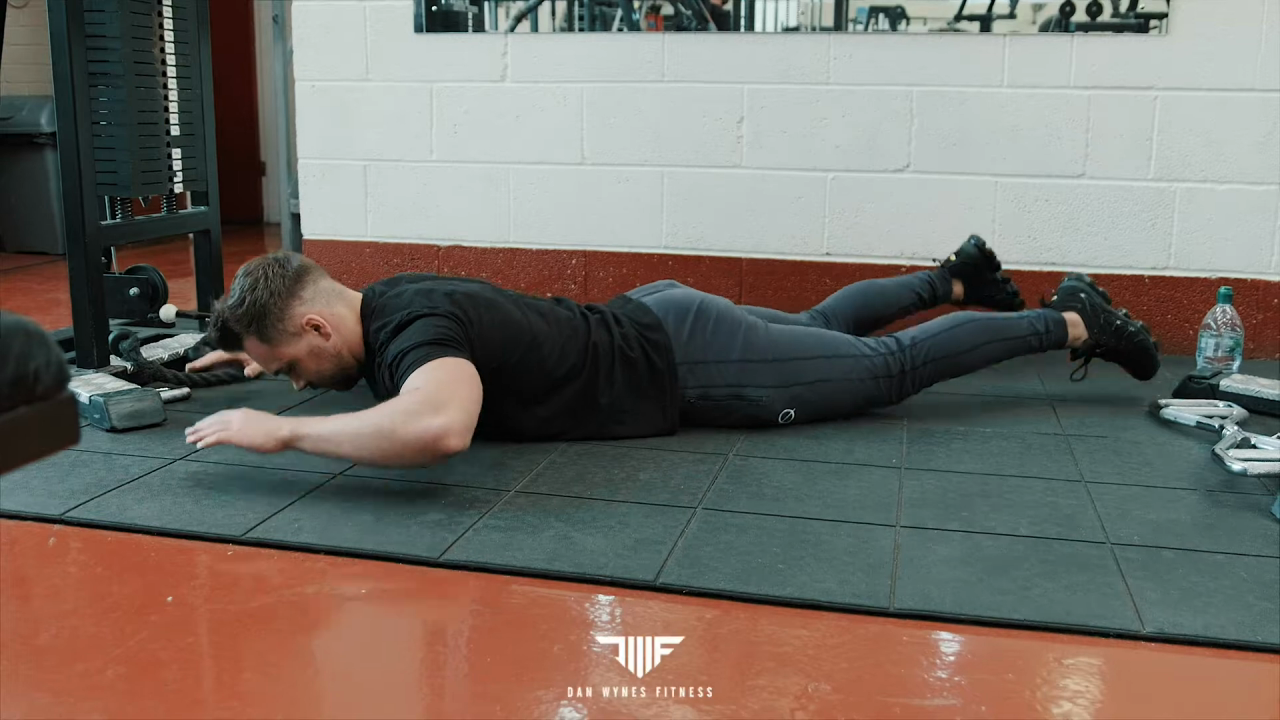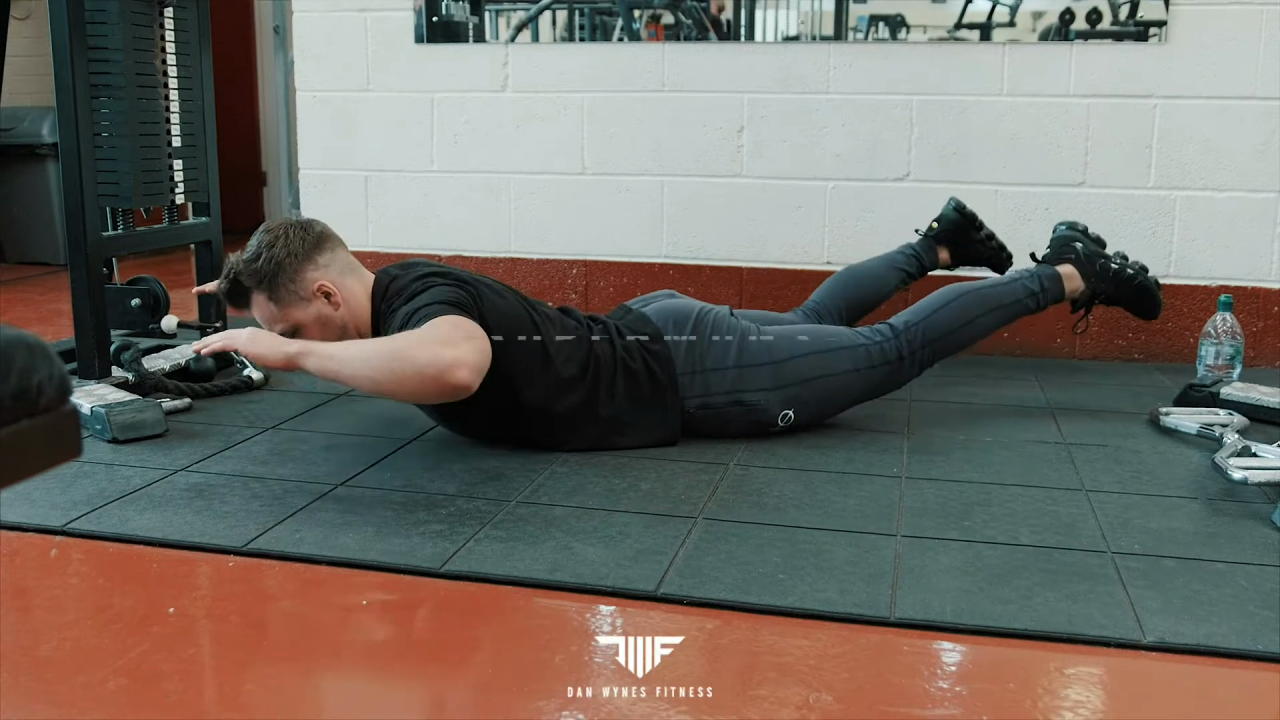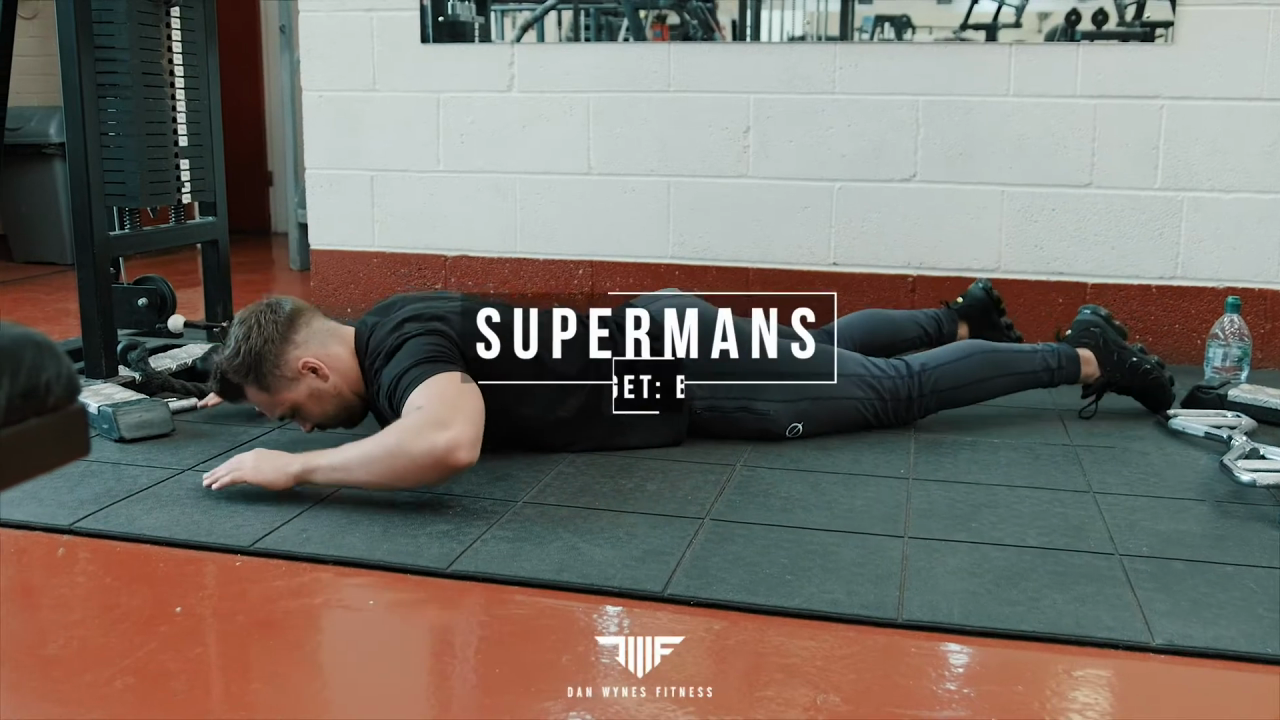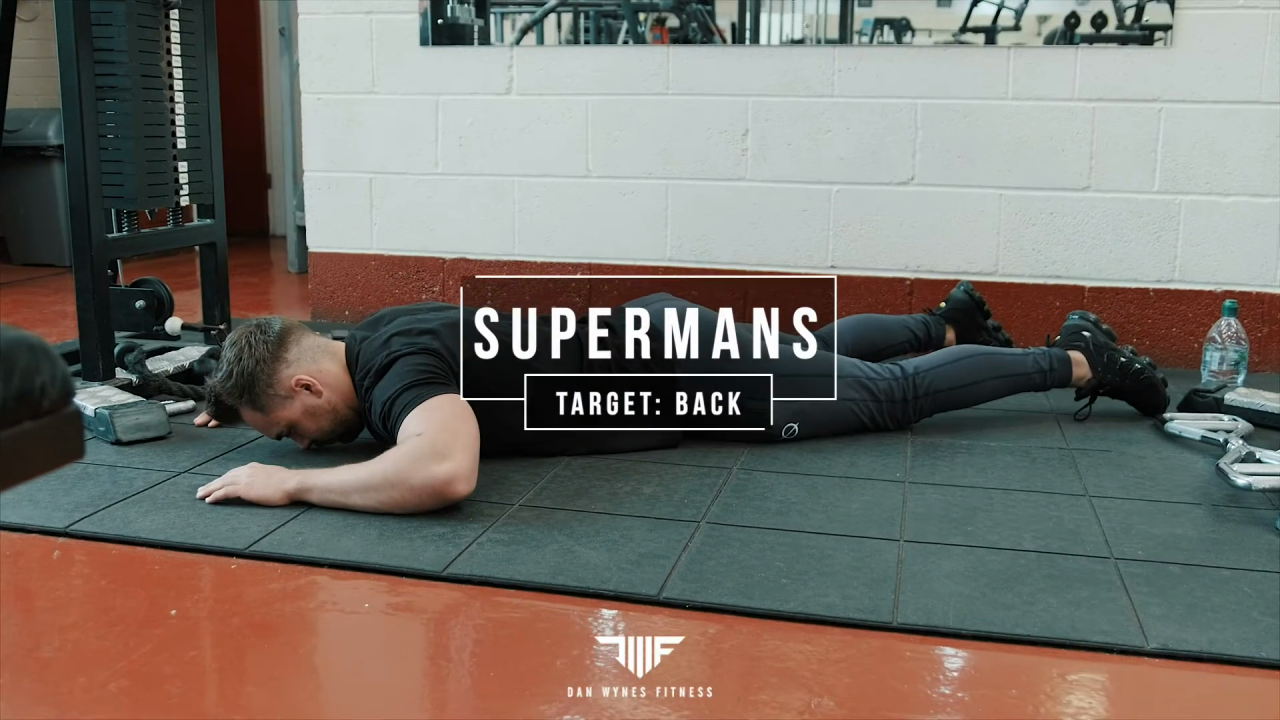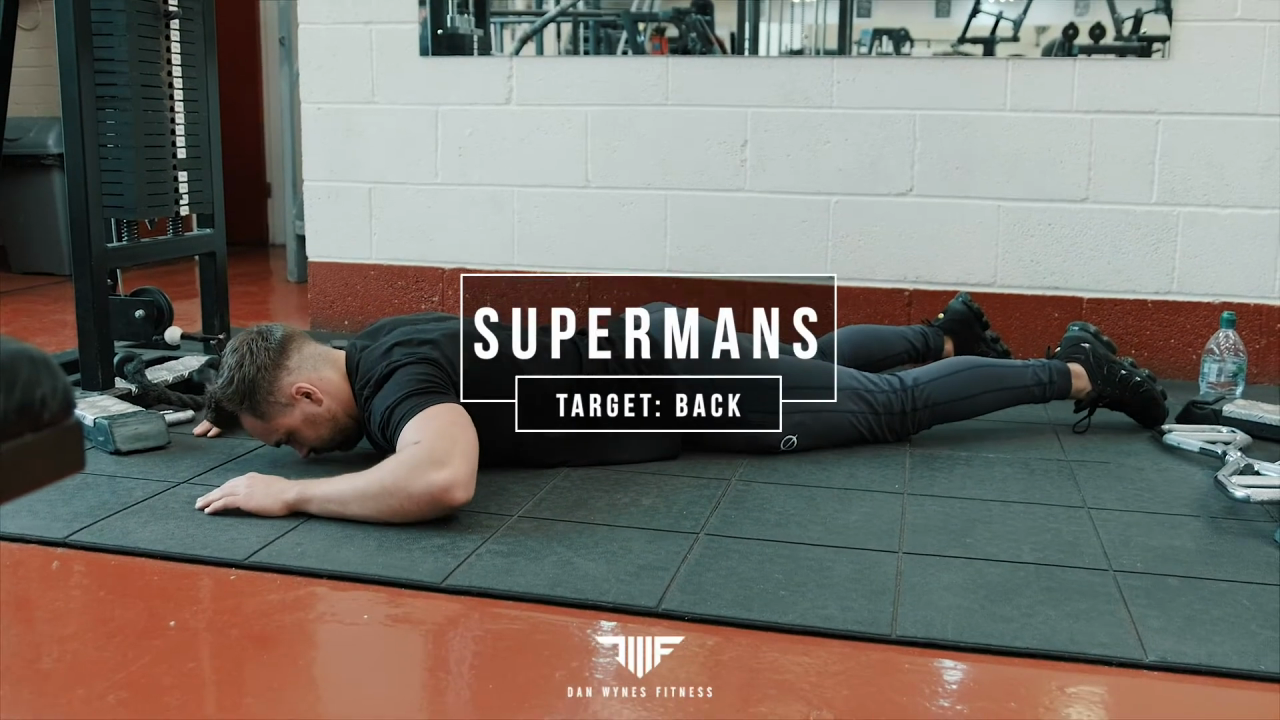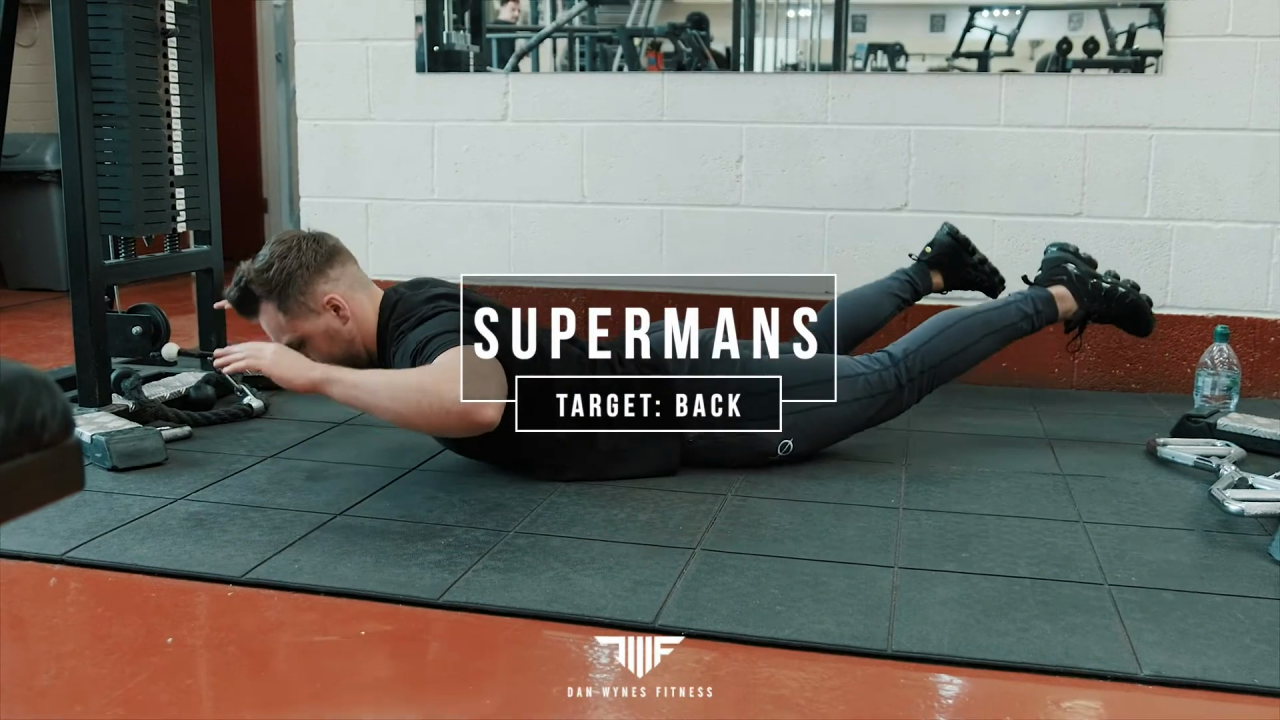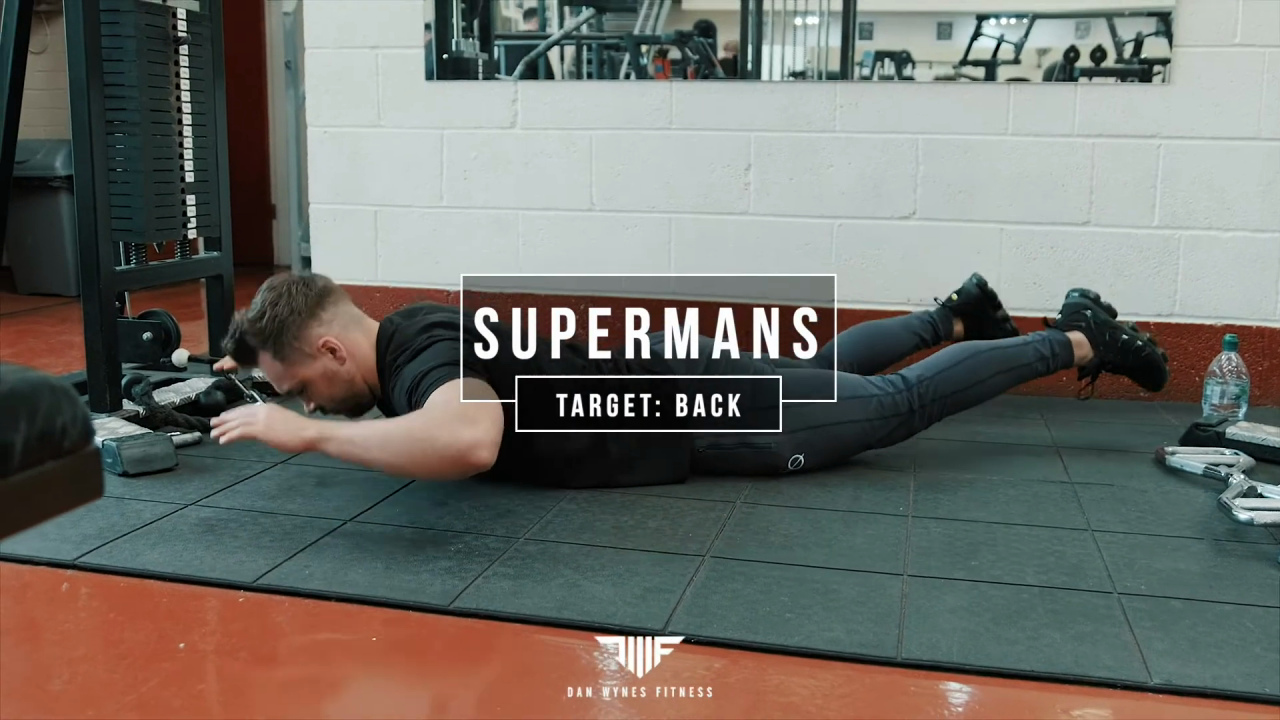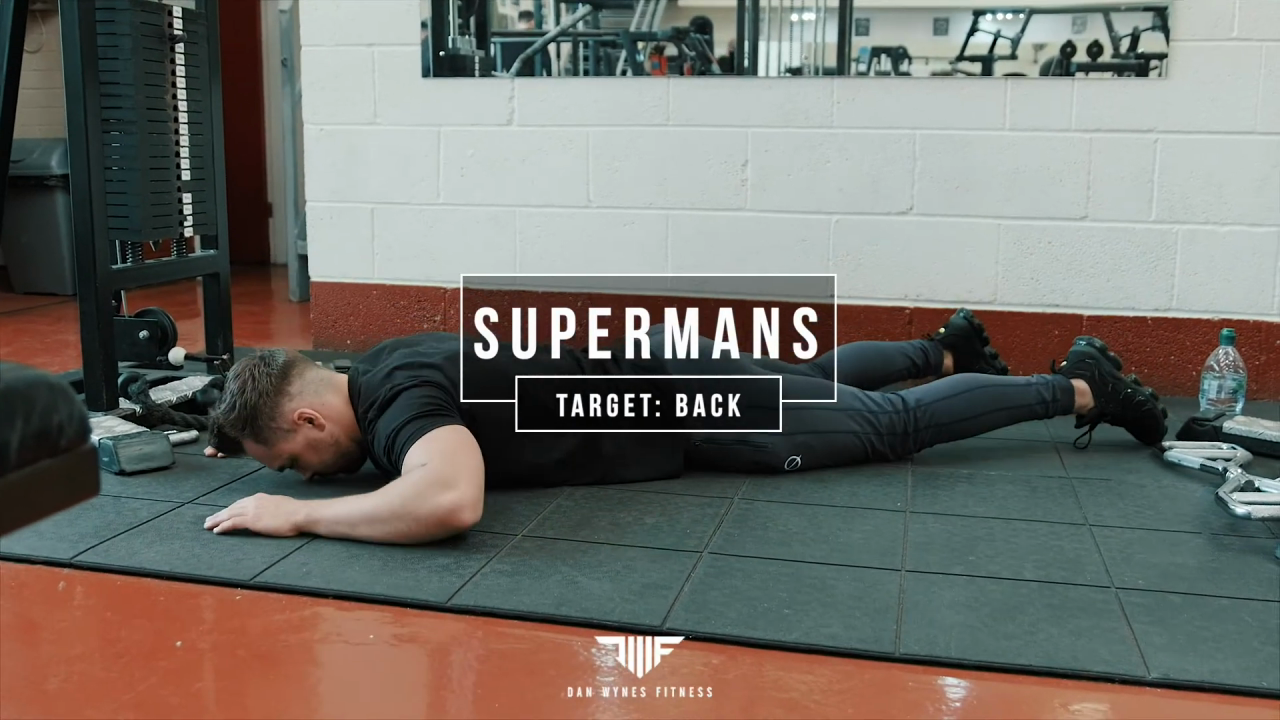
dt=0.5s
person 1, frame 1
left shoulder: (409, 328)
right shoulder: (382, 303)
left elbow: (440, 427)
left wrist: (279, 429)
right wrist: (252, 344)
left hip: (684, 368)
right hip: (651, 326)
left knee: (887, 370)
right knee: (815, 327)
left ankle: (1072, 323)
right ankle: (957, 279)
person 1, frame 2
left shoulder: (420, 299)
right shoulder: (392, 288)
left elbow: (453, 368)
left wrist: (289, 352)
right wrist: (262, 296)
left hip: (684, 377)
right hip: (650, 333)
left knee: (888, 354)
right knee: (814, 328)
left ankle: (1067, 274)
right ankle: (941, 241)
person 1, frame 3
left shoulder: (406, 350)
right shoulder: (381, 330)
left elbow: (447, 444)
left wrist: (295, 469)
right wrist: (253, 385)
left hip: (685, 371)
right hip: (656, 335)
left knee: (896, 393)
right knee: (818, 349)
left ankle: (1085, 358)
right ankle: (960, 320)
person 1, frame 4
left shoulder: (396, 370)
right shoulder: (371, 340)
left elbow: (445, 473)
left wrist: (290, 482)
right wrist: (244, 398)
left hip: (680, 373)
right hip: (649, 335)
left knee: (886, 395)
right knee: (814, 351)
left ankle: (1081, 361)
right ankle: (945, 323)
person 1, frame 5
left shoulder: (394, 381)
right shoulder: (370, 349)
left elbow: (443, 481)
left wrist: (289, 493)
right wrist: (243, 411)
left hip: (682, 392)
right hip: (647, 350)
left knee: (889, 407)
right knee: (816, 366)
left ankle: (1077, 371)
right ankle: (946, 334)
person 1, frame 6
left shoulder: (428, 328)
right shoulder: (399, 306)
left elbow: (476, 405)
left wrist: (310, 372)
right wrist: (282, 319)
right hip: (652, 364)
left knee: (886, 379)
right knee: (811, 346)
left ankle: (1062, 296)
right ankle: (934, 268)
person 1, frame 7
left shoulder: (426, 358)
right shoulder: (400, 337)
left elbow: (471, 443)
left wrist: (304, 433)
right wrist: (271, 366)
left hip: (701, 417)
right hip: (663, 376)
left knee: (899, 406)
right knee: (815, 368)
left ankle: (1078, 341)
right ankle: (956, 316)
person 1, frame 8
left shoulder: (398, 406)
right shoulder: (374, 372)
left elbow: (448, 502)
left wrist: (297, 516)
right wrist: (257, 426)
right hip: (652, 370)
left knee: (888, 425)
right knee: (815, 381)
left ankle: (1080, 388)
right ankle: (945, 349)
